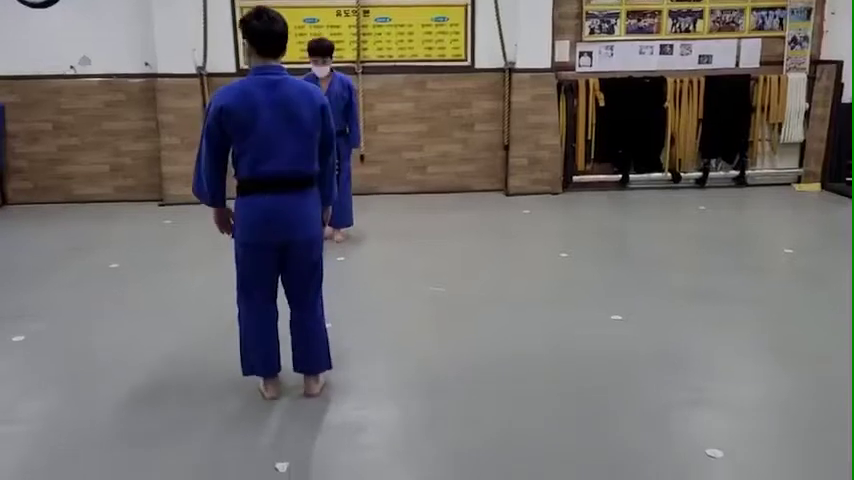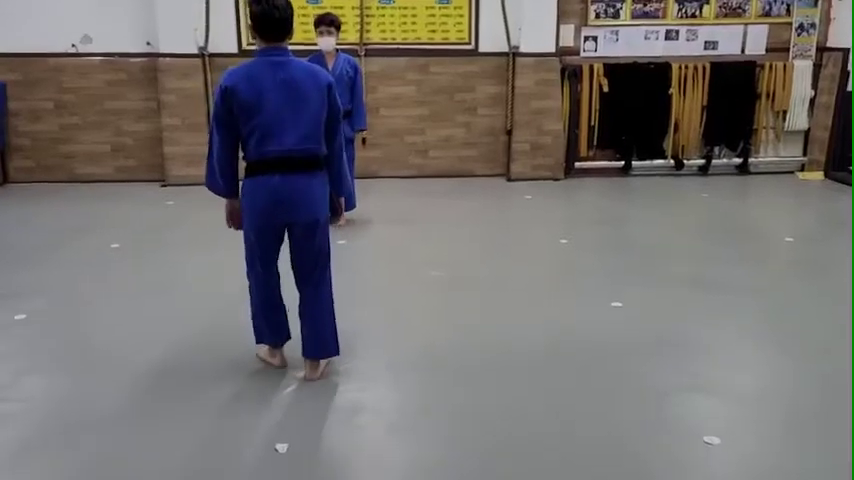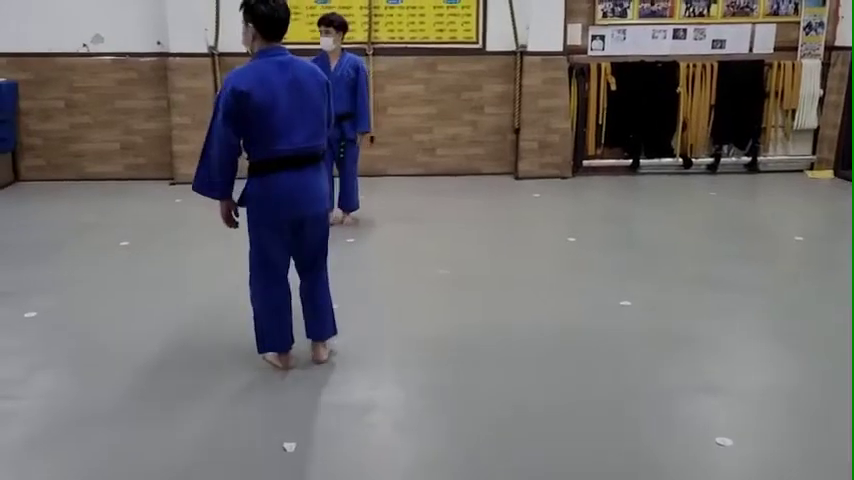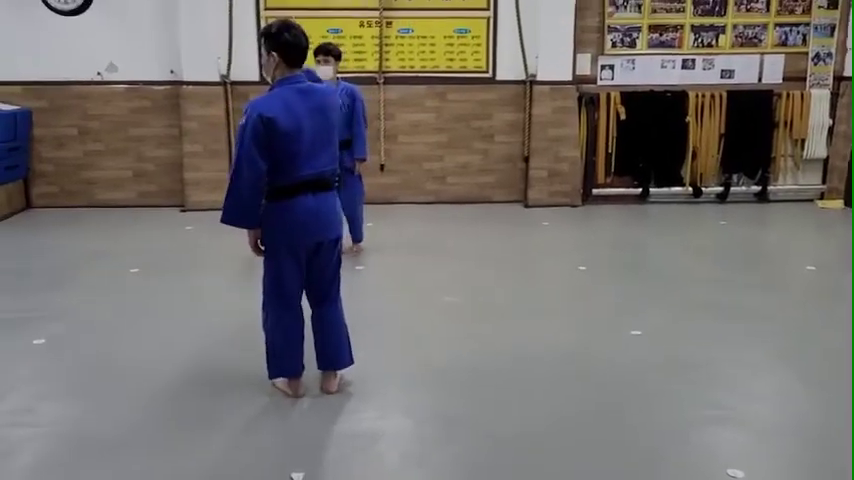
dt=0.5s
person 1, frame 1
left shoulder: (226, 99)
right shoulder: (313, 96)
left elbow: (212, 159)
right elbow: (327, 157)
left wrist: (217, 204)
right wrist: (325, 203)
left hip: (254, 209)
right hip: (302, 206)
left knee: (256, 297)
right knee: (306, 295)
left ankle: (269, 377)
right ankle: (312, 375)
person 1, frame 2
left shoulder: (233, 81)
right shoulder: (320, 78)
left elbow: (223, 145)
right elbow: (335, 141)
left wrist: (230, 195)
right wrist: (338, 192)
left hip: (261, 189)
right hip: (309, 186)
left knee: (262, 271)
right knee: (313, 277)
left ankle: (273, 345)
right ankle: (315, 358)
person 1, frame 3
left shoulder: (239, 82)
right shoulder: (314, 73)
left elbow: (223, 144)
left wrist: (223, 196)
left hip: (268, 188)
right hip: (313, 182)
left knee: (269, 272)
right knee: (314, 267)
left ankle: (279, 350)
right ankle: (320, 342)
person 1, frame 4
left shoulder: (262, 109)
right shoulder: (327, 97)
left elbow: (250, 173)
left wrist: (251, 224)
left hip: (286, 214)
right hip: (326, 208)
left knee: (282, 298)
right knee: (326, 294)
left ankle: (290, 376)
right ankle: (331, 372)
person 2, frame 1
left shoulder: (345, 83)
right shoulder: (305, 84)
left elbow: (352, 116)
left wrist: (353, 143)
left hip: (338, 142)
left knee: (340, 184)
left ankle: (338, 226)
person 2, frame 2
left shoulder: (350, 64)
right shoulder: (310, 64)
left elbow: (357, 97)
left wrist: (358, 126)
left hip: (343, 125)
left knee: (344, 168)
left ankle: (340, 210)
person 2, frame 3
left shoulder: (355, 64)
right shoulder: (315, 64)
left elbow: (362, 99)
left wrist: (362, 129)
left hip: (346, 127)
left knee: (348, 171)
left ankle: (346, 210)
person 2, frame 4
left shoulder: (351, 92)
left elbow: (359, 127)
left wrist: (359, 157)
left hip: (345, 156)
left knee: (352, 201)
left ankle: (356, 240)
